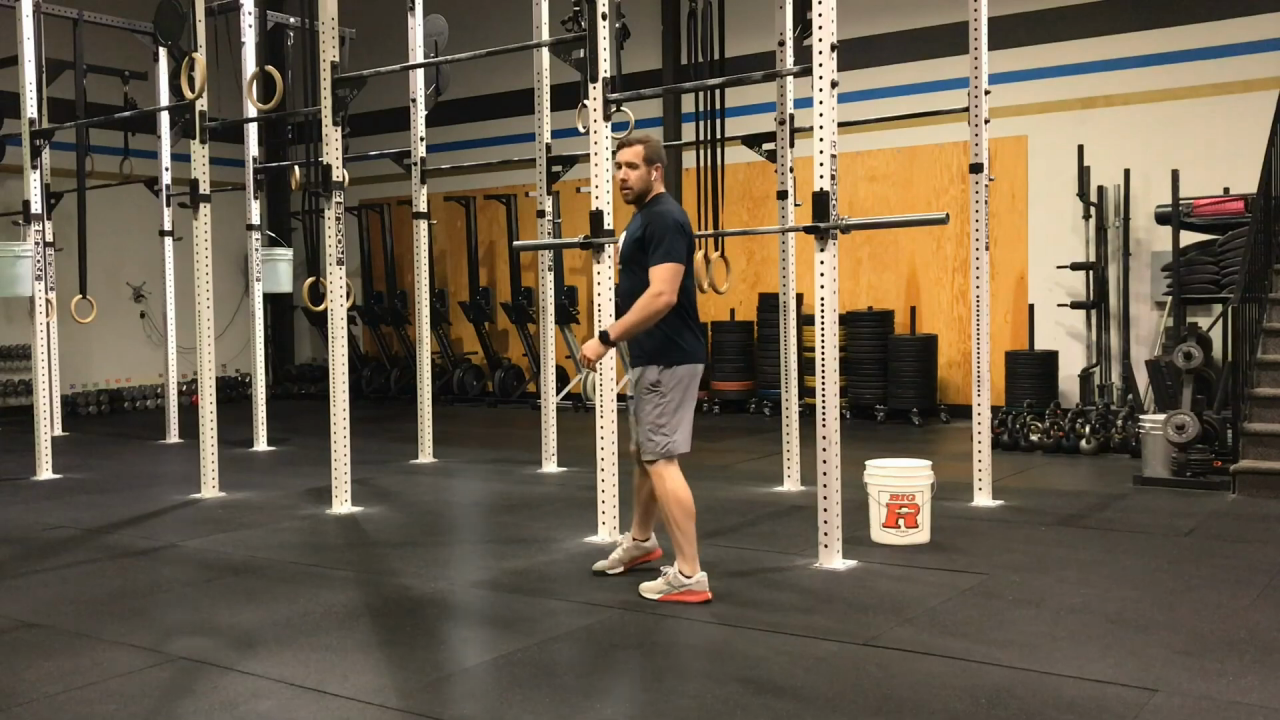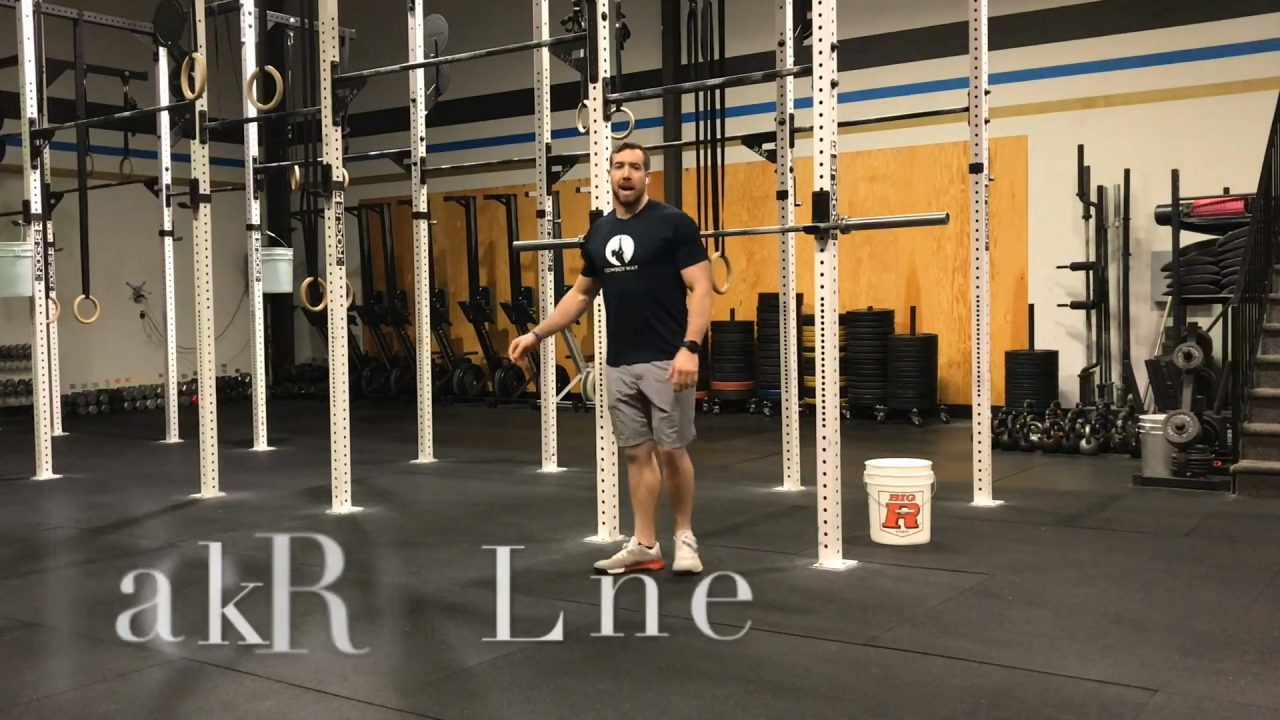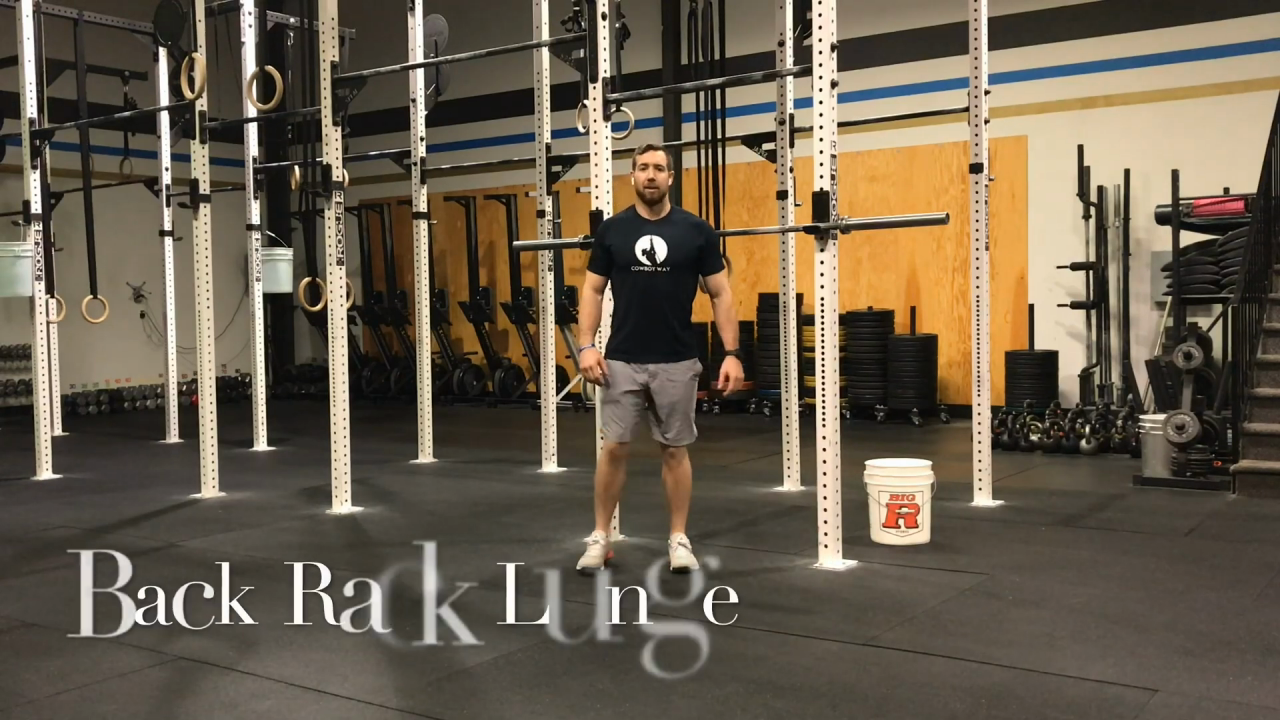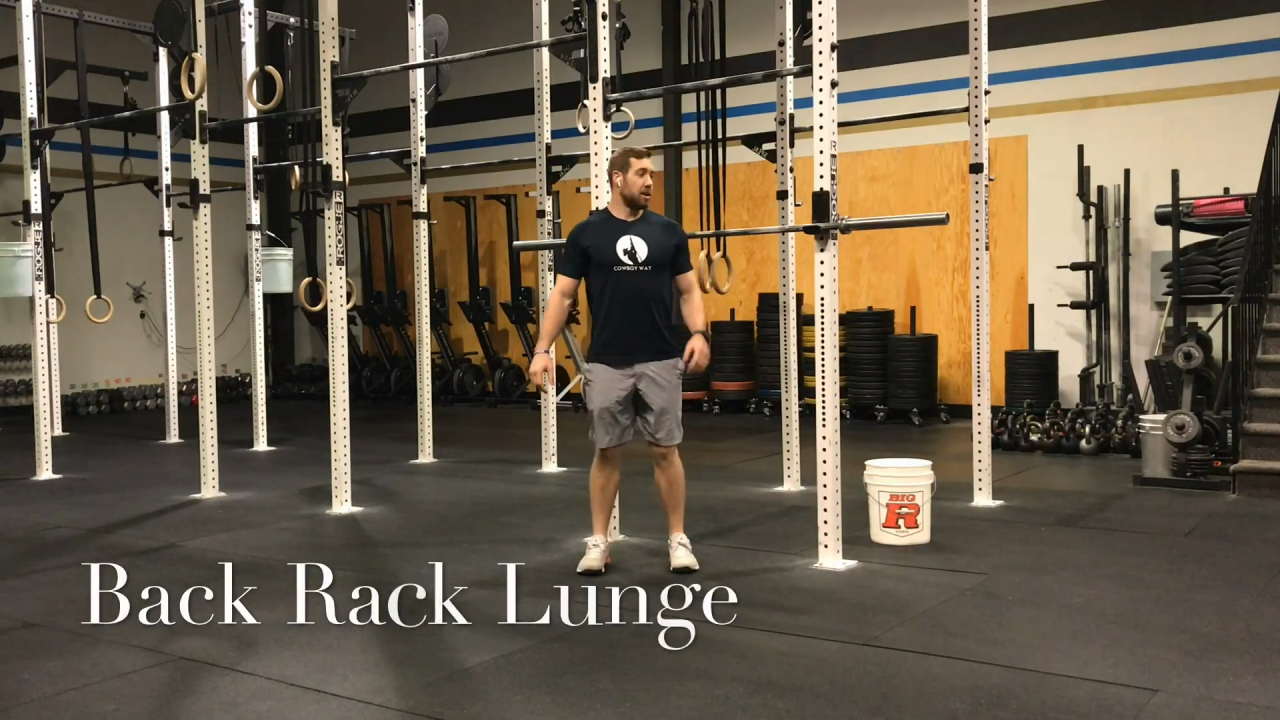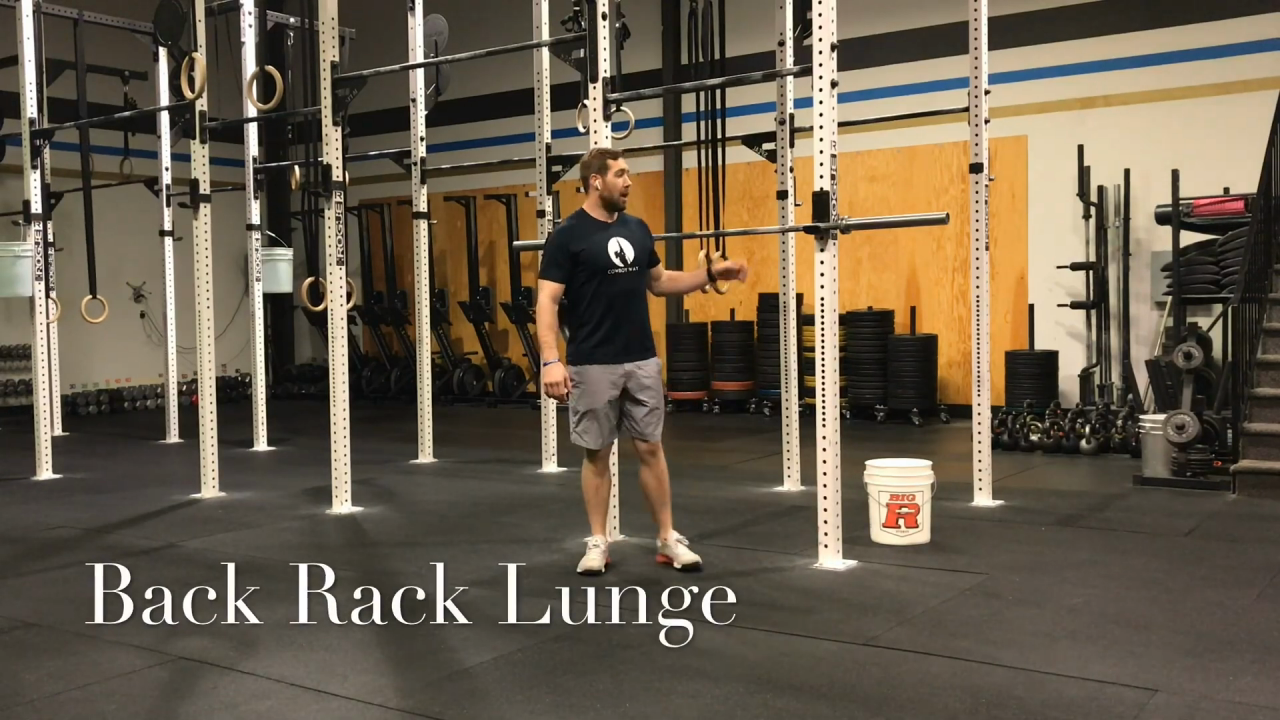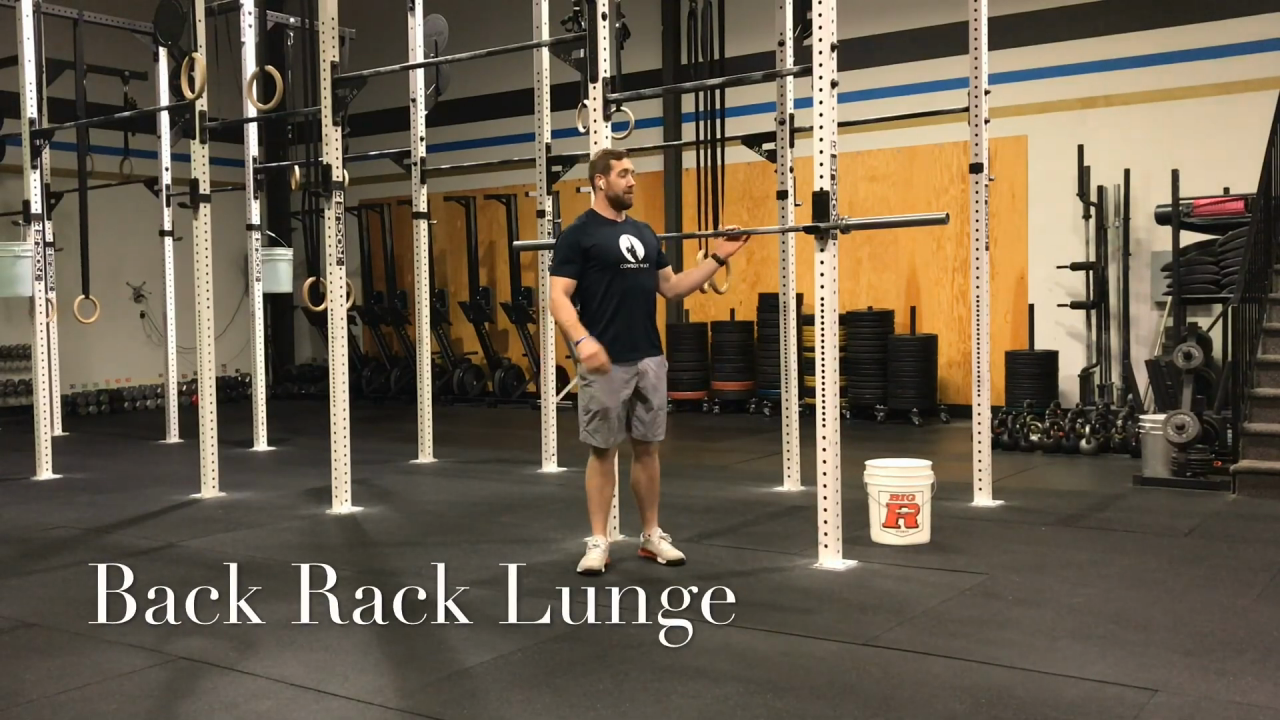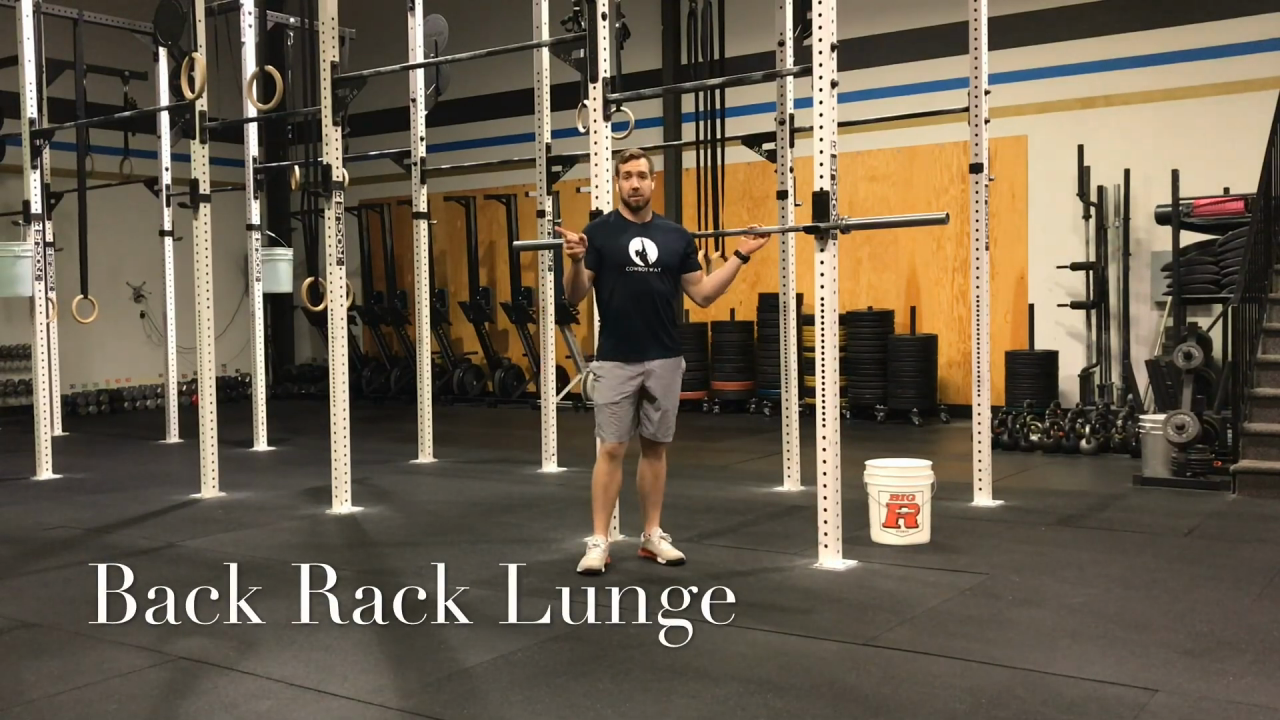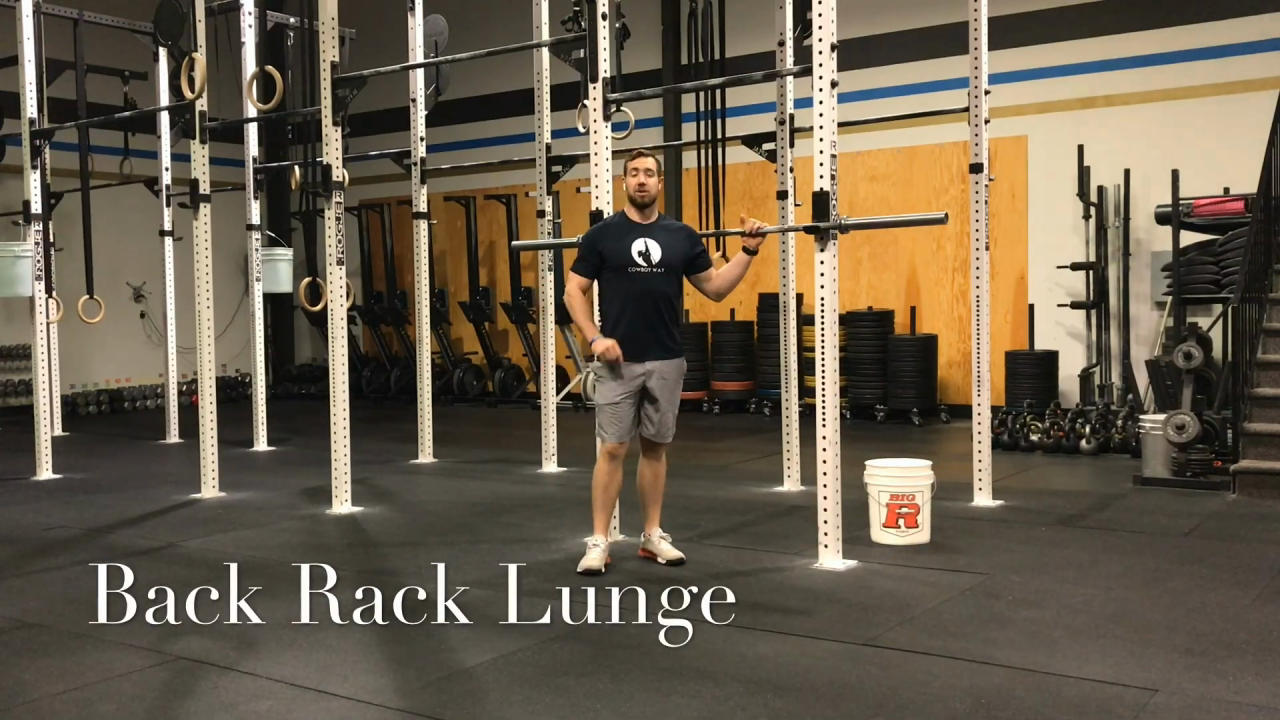
dt=0.5s
person 1, frame 1
left shoulder: (661, 218)
right shoulder: (652, 217)
left elbow: (661, 295)
left wrist: (605, 339)
left hip: (666, 359)
right hip: (658, 357)
left knee: (661, 461)
right knee: (643, 454)
left ankle: (689, 575)
right ankle: (640, 541)
person 1, frame 2
left shoulder: (674, 223)
right shoulder: (600, 233)
left elbow: (701, 288)
right elbow: (581, 294)
left wrist: (691, 348)
right wrist: (536, 334)
left hip: (666, 360)
right hip: (621, 363)
left knee: (671, 451)
right knee: (637, 453)
left ankle: (684, 536)
right ankle: (644, 545)
person 1, frame 3
left shoulder: (696, 231)
right shoulder: (612, 230)
left elbow: (721, 295)
right elbow: (592, 291)
left wrist: (732, 353)
right wrist: (587, 345)
left hip: (677, 362)
right hip: (622, 360)
left knee: (674, 450)
right knee: (613, 448)
left ankle: (678, 538)
right ankle: (600, 536)
person 1, frame 4
left shoulder: (669, 231)
right shoulder: (587, 233)
left elbow: (688, 290)
right elbow: (563, 295)
left wrist: (698, 331)
right wrist: (542, 349)
left hip: (661, 362)
right hip: (606, 364)
left knee: (665, 449)
right knee: (607, 451)
left ankle: (678, 539)
right ankle: (598, 541)
person 1, frame 5
left shoulder: (637, 229)
right shoulder: (567, 236)
left elbow: (659, 282)
right elbow: (547, 301)
left wrist: (711, 274)
right wrist: (551, 360)
left hip: (643, 360)
right hip: (592, 364)
left knee: (650, 448)
right knee: (597, 453)
left ankle: (668, 538)
right ankle: (598, 541)
person 1, frame 6
left shoulder: (644, 232)
right shoulder: (578, 234)
left elbow: (672, 287)
right elbow: (558, 297)
left wrist: (718, 257)
right wrist: (581, 339)
left hip: (650, 358)
right hip: (606, 362)
left knee: (647, 447)
right knee: (602, 449)
left ankle: (651, 535)
right ankle: (598, 541)
person 1, frame 7
left shoulder: (676, 235)
right shoulder: (598, 232)
left elbow: (702, 293)
right elbow: (574, 296)
left wrist: (741, 255)
right wrist: (576, 261)
left hip: (665, 359)
right hip: (616, 360)
left knee: (655, 447)
right knee: (611, 448)
left ankle: (652, 535)
right ankle: (599, 541)
person 1, frame 8
left shoulder: (682, 235)
right shoulder: (602, 234)
left elbow: (716, 288)
right elbow: (575, 291)
left wrist: (748, 250)
right wrist: (595, 337)
left hip: (667, 360)
right hip: (619, 361)
left knee: (655, 446)
right knee: (612, 448)
left ankle: (653, 535)
right ankle: (599, 541)
